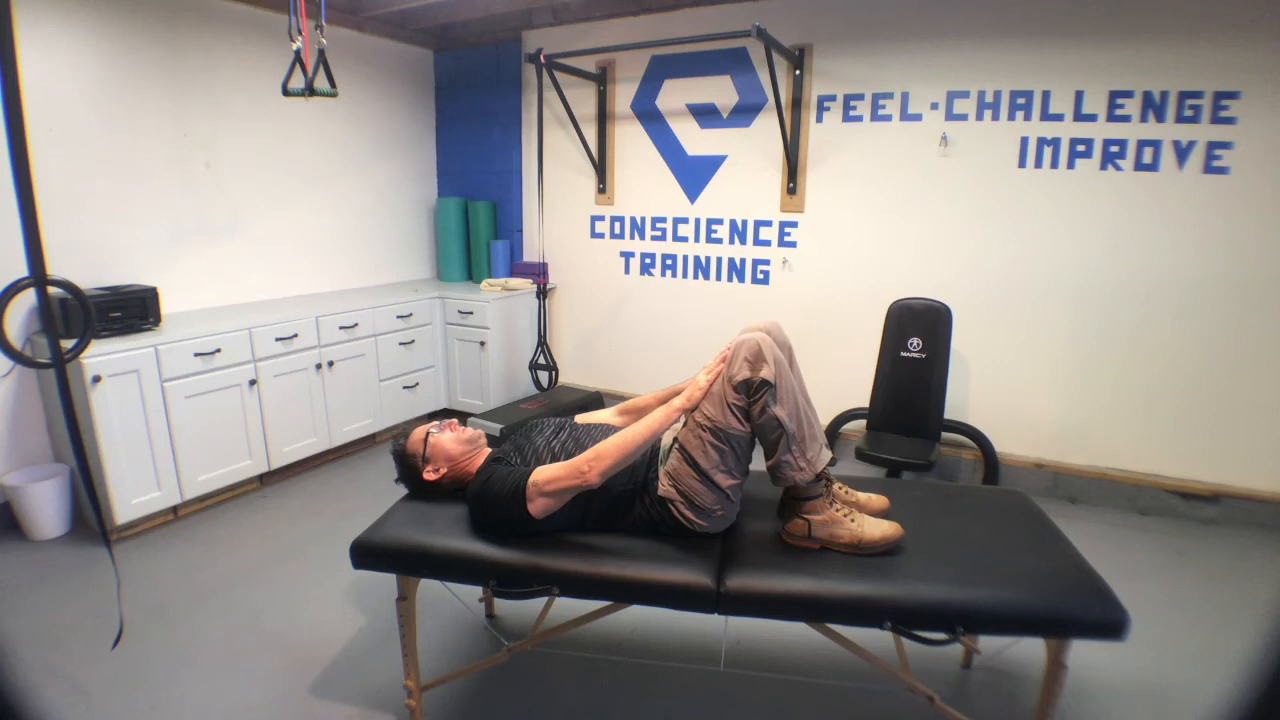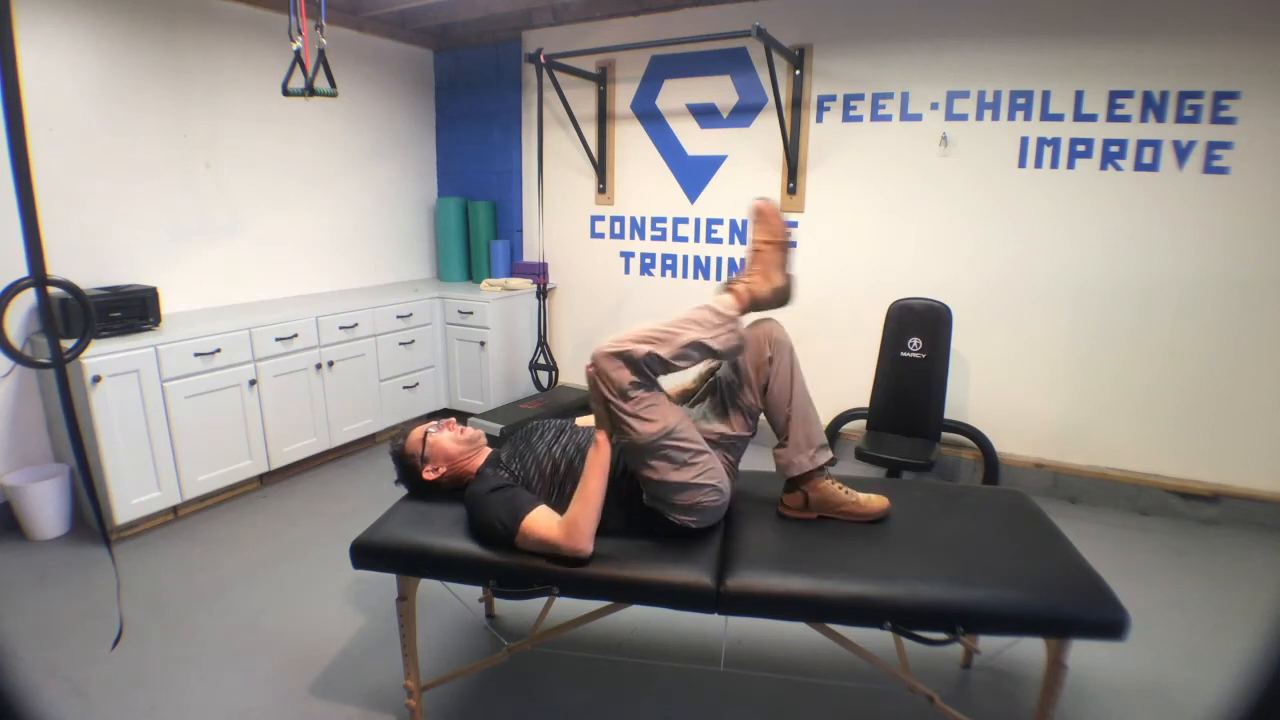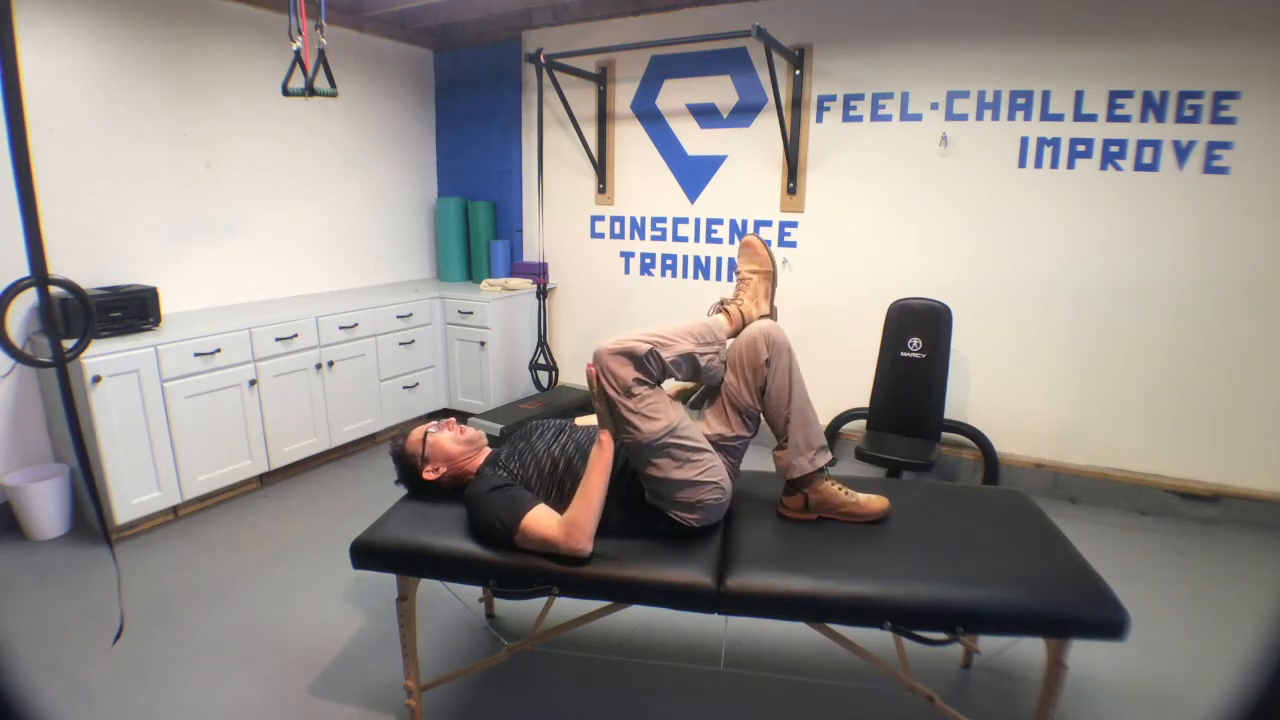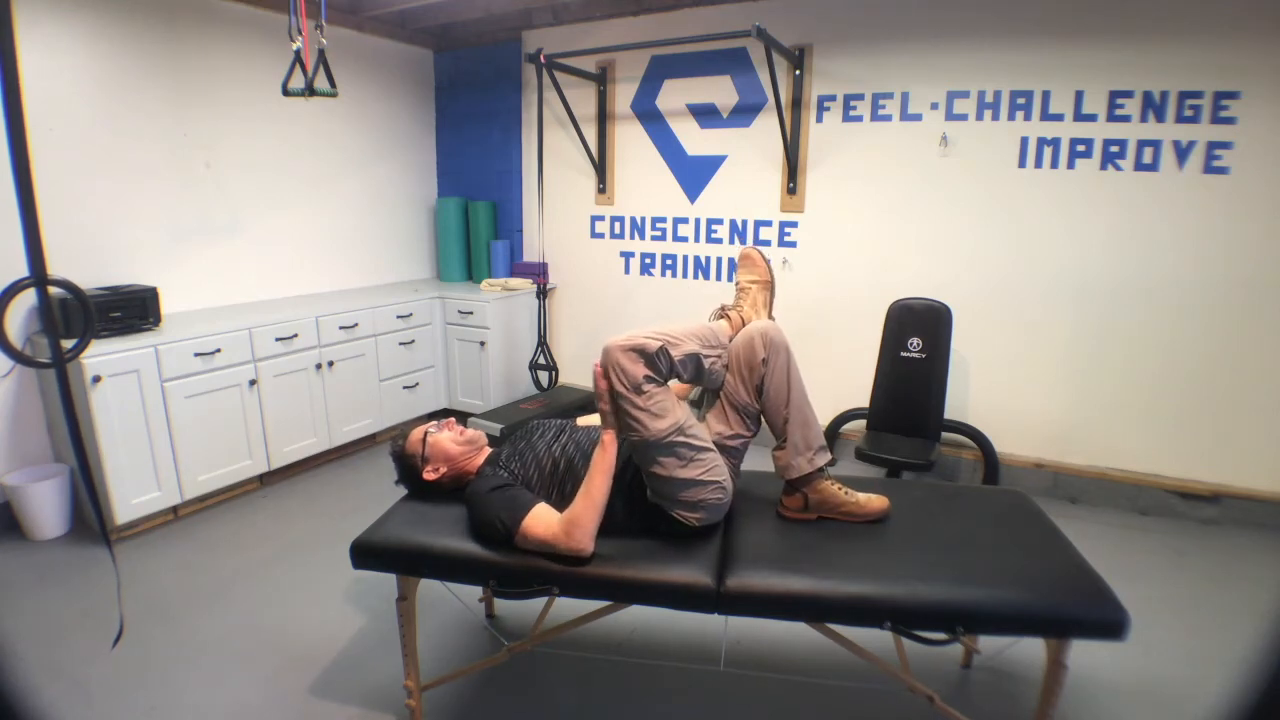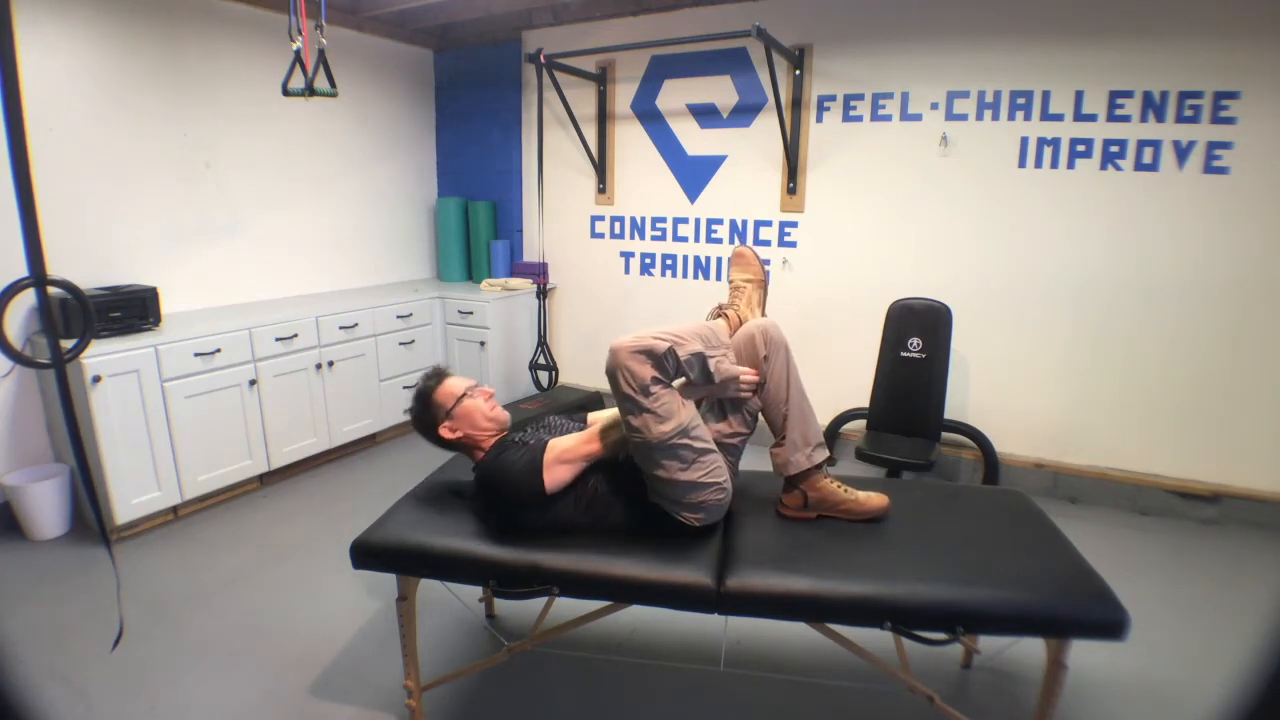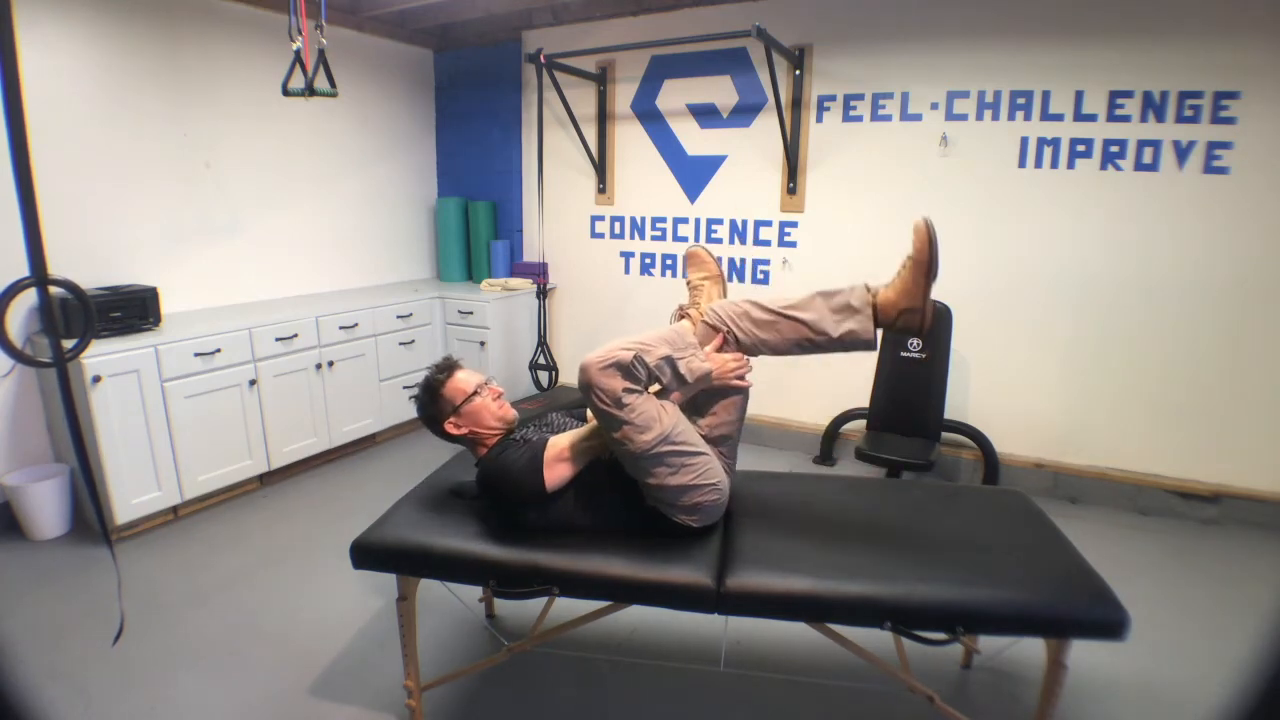
dt=0.7s
person 1, frame 1
left shoulder: (520, 441)
right shoulder: (491, 492)
left elbow: (617, 415)
right elbow: (588, 472)
left wrist: (699, 385)
right wrist: (684, 402)
left hip: (668, 455)
right hip: (686, 500)
left knee: (766, 337)
right knee: (753, 354)
left ankle: (812, 482)
right ankle: (812, 509)
person 1, frame 2
left shoulder: (523, 439)
right shoulder: (488, 499)
left elbow: (628, 415)
right elbow: (576, 541)
left wrist: (690, 391)
right wrist: (605, 434)
left hip: (699, 456)
right hip: (692, 496)
left knee: (767, 339)
right knee: (612, 359)
left ankle: (807, 486)
right ankle: (750, 291)
person 1, frame 3
left shoulder: (524, 437)
right shoulder: (487, 497)
left elbow: (630, 416)
right elbow: (574, 541)
left wrist: (696, 379)
right wrist: (607, 431)
left hip: (703, 460)
right hip: (693, 496)
left knee: (766, 339)
right knee: (613, 356)
left ankle: (808, 486)
right ankle: (736, 314)
person 1, frame 4
left shoulder: (527, 436)
right shoulder: (488, 497)
right elbow: (576, 540)
left wrist: (691, 381)
right wrist: (611, 431)
left hip: (702, 459)
right hip: (692, 497)
left knee: (764, 339)
right knee: (622, 353)
left ankle: (807, 485)
right ankle: (735, 320)
person 1, frame 5
left shoulder: (533, 434)
right shoulder: (502, 473)
left elbow: (626, 415)
right elbow: (598, 442)
left wrist: (702, 382)
right wrist: (701, 383)
left hip: (696, 464)
right hip: (691, 499)
left knee: (764, 336)
right knee: (628, 352)
left ankle: (806, 484)
right ankle: (730, 321)
person 1, frame 6
left shoulder: (534, 430)
right shoulder: (502, 473)
left elbow: (618, 418)
right elbow: (595, 441)
left wrist: (687, 369)
right wrist: (692, 375)
left hip: (698, 462)
right hip: (693, 496)
left knee: (732, 318)
right knee: (599, 368)
left ankle: (887, 305)
right ankle: (699, 323)
